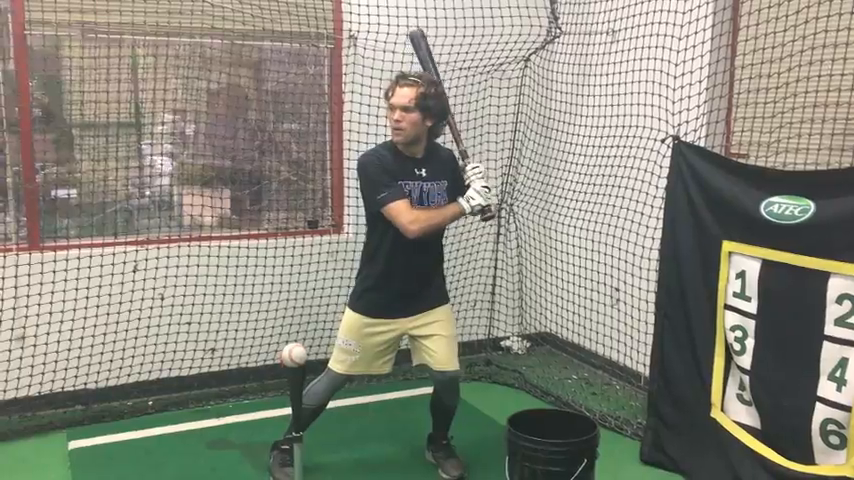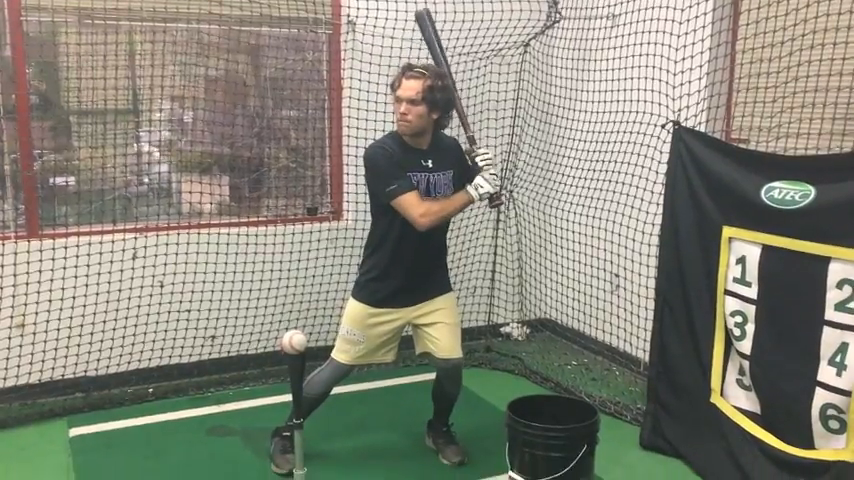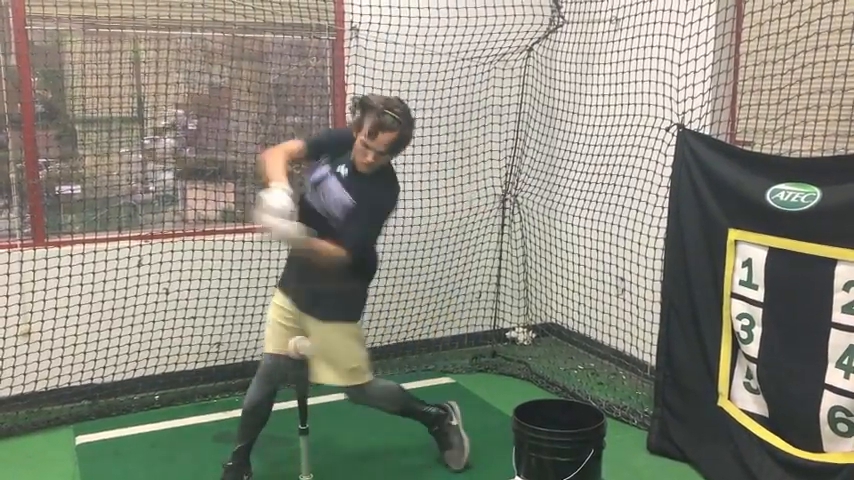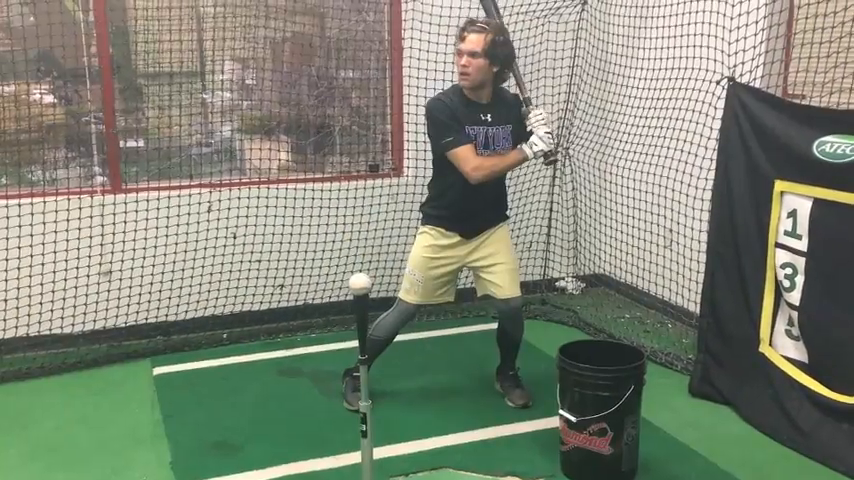
dt=1s
person 1, frame 1
left shoulder: (444, 160)
right shoulder: (374, 163)
left elbow: (467, 210)
right elbow: (411, 223)
left wrist: (477, 191)
right wrist: (465, 203)
left hip: (429, 297)
right hip: (376, 301)
left knee: (448, 376)
right knee: (335, 377)
left ankle: (439, 443)
right ankle: (285, 446)
person 1, frame 2
left shoulder: (451, 149)
right shoulder: (381, 154)
left elbow: (473, 193)
right elbow: (422, 216)
left wrist: (483, 174)
right wrist: (474, 191)
left hip: (433, 286)
right hip: (380, 290)
left knee: (451, 363)
right knee: (339, 366)
left ankle: (439, 429)
right ankle: (286, 433)
person 1, frame 3
left shoulder: (384, 190)
right shoulder: (337, 142)
left elbow: (337, 257)
right elbow: (276, 154)
left wrist: (297, 236)
right wrist: (278, 191)
left hip: (338, 299)
right hip: (295, 286)
left knee: (359, 388)
right knee: (270, 372)
left ankle: (440, 419)
person 1, frame 4
left shoulder: (511, 105)
right shoulder: (442, 107)
left elbow: (526, 154)
right elbow: (474, 170)
left wrist: (540, 136)
right wrist: (528, 150)
left hip: (491, 228)
right hip: (442, 230)
left knee: (511, 305)
right knee: (405, 309)
left ankle: (507, 374)
right ankle: (356, 374)
